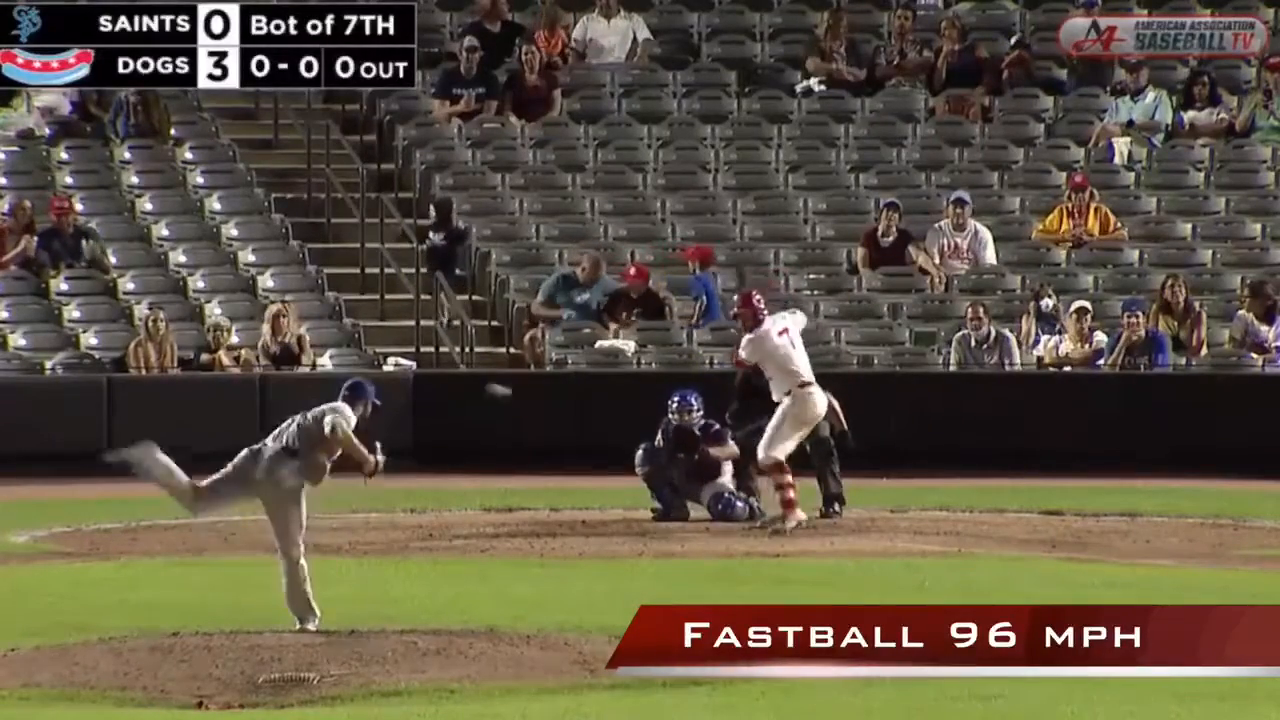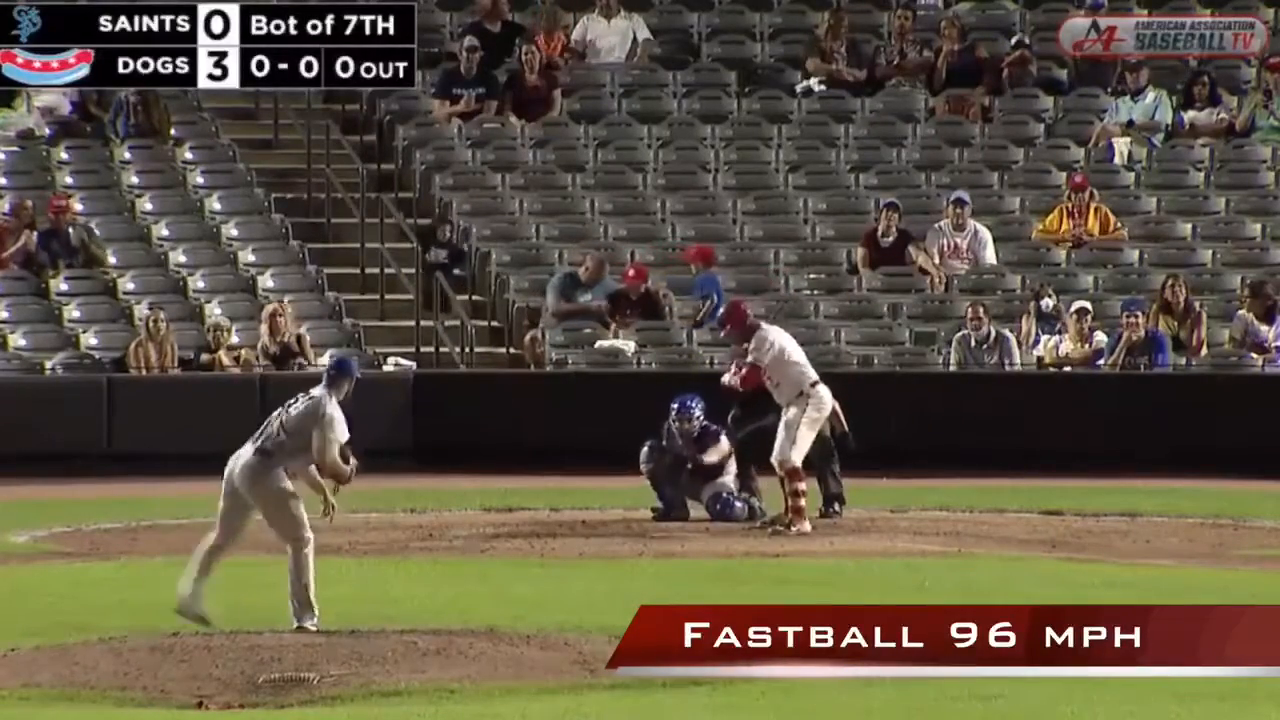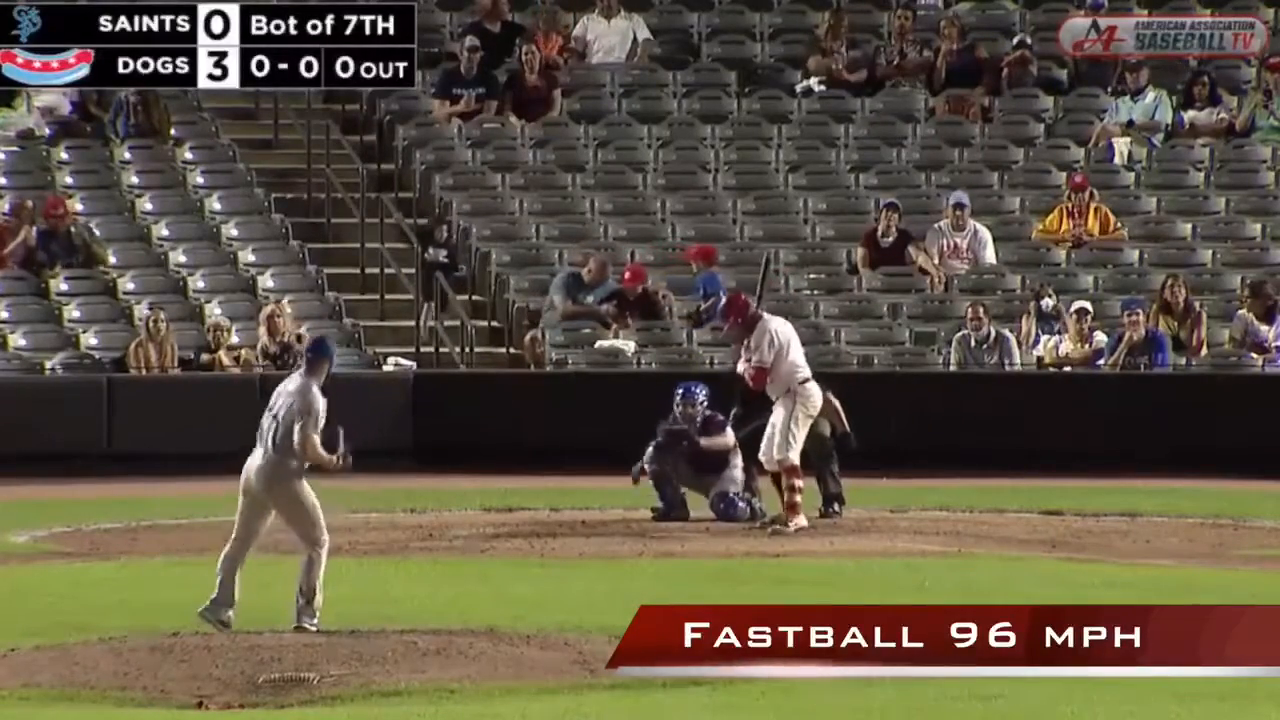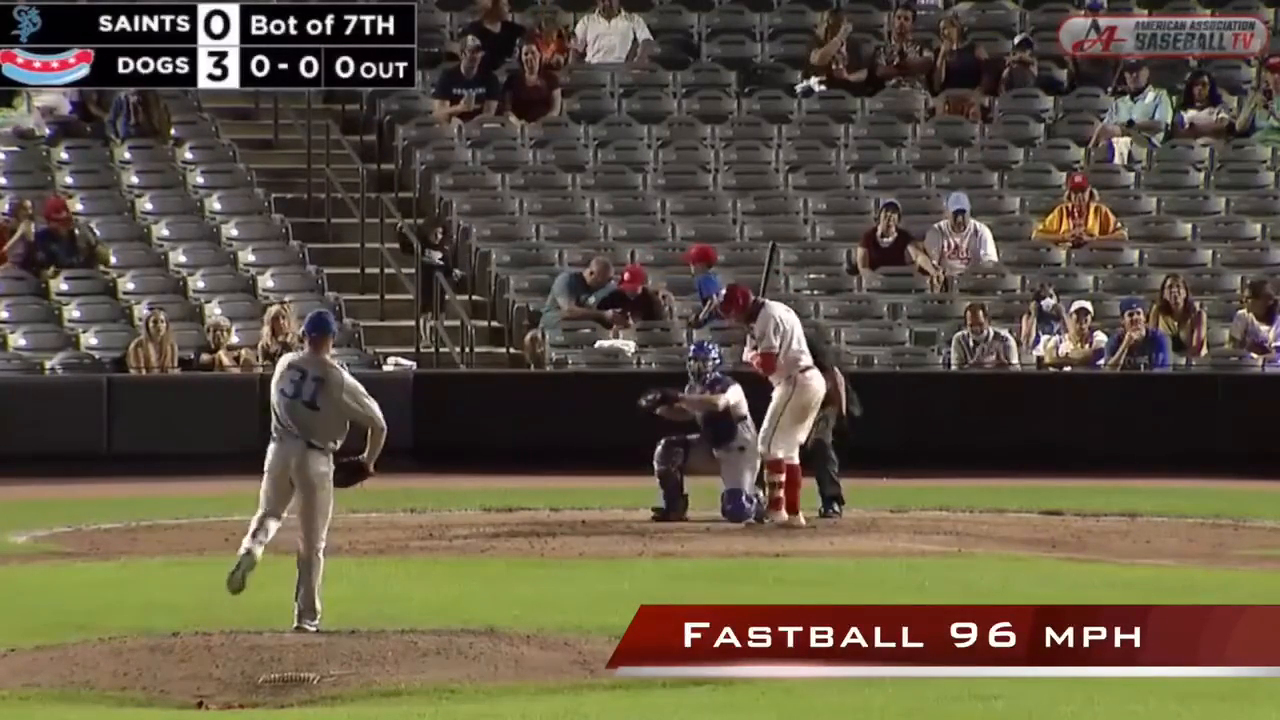
dt=0.3s
person 1, frame 1
left shoulder: (317, 414)
right shoulder: (344, 413)
right elbow: (335, 432)
right wrist: (369, 461)
left hip: (255, 461)
right hip: (284, 476)
left knee: (191, 495)
right knee: (292, 553)
left ankle: (147, 458)
right ankle: (307, 619)
person 1, frame 2
left shoulder: (304, 400)
right shoulder: (329, 413)
right elbow: (325, 459)
left wrist: (324, 492)
right wrist: (345, 472)
left hip: (239, 464)
right hip: (263, 476)
left knee: (224, 536)
right knee: (301, 543)
left ankle: (191, 599)
right ankle: (305, 618)
person 1, frame 3
left shoulder: (289, 384)
right shoulder: (313, 398)
right elbow: (306, 448)
left wrist: (328, 460)
right wrist: (334, 461)
left hip: (254, 467)
right hip: (280, 475)
left knee: (242, 540)
right knee: (317, 543)
left ankle: (218, 606)
right ankle: (306, 616)
person 1, frame 4
left shoulder: (286, 364)
right shoulder: (343, 382)
right elbow: (378, 426)
right wrist: (369, 460)
left hip: (279, 453)
right hip: (315, 461)
left knee: (269, 513)
right knee: (312, 545)
left ankle: (249, 553)
right ankle: (306, 618)
person 2, frame 1
left shoulder: (754, 340)
right shoulder: (786, 320)
left elbow: (740, 361)
right elbow: (801, 316)
left hip: (800, 398)
right hip: (813, 398)
left knee: (769, 452)
right knee: (775, 453)
left ankle: (791, 511)
right ankle: (790, 513)
person 2, frame 2
left shoulder: (763, 338)
right shoulder: (763, 336)
left elbow: (748, 381)
right elbow: (758, 373)
left wrist: (729, 378)
right wrist: (737, 371)
left hip: (810, 399)
right hip: (797, 401)
left knee: (787, 456)
right knee: (781, 459)
left ankle: (799, 519)
right ankle: (791, 513)
person 2, frame 3
left shoulder: (764, 331)
right shoulder: (772, 323)
left elbow: (757, 381)
left wrist: (742, 367)
right wrist: (747, 360)
left hip: (799, 395)
right hip: (790, 396)
left knee: (784, 453)
right knee: (769, 456)
left ankle: (795, 516)
right ankle: (790, 513)
person 2, frame 4
left shoulder: (766, 317)
right shoulder: (777, 309)
left elbow: (766, 365)
left wrist: (751, 356)
right wrist: (754, 353)
left hip: (797, 383)
right hip: (809, 381)
left knee: (770, 445)
right knee: (787, 448)
left ankle: (775, 510)
right ankle: (792, 513)
